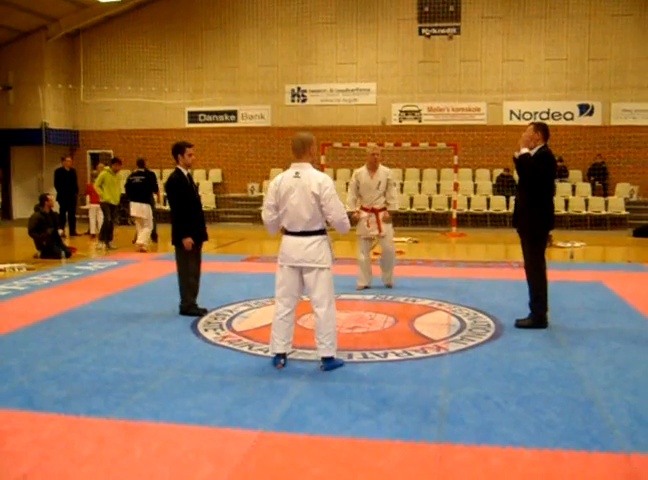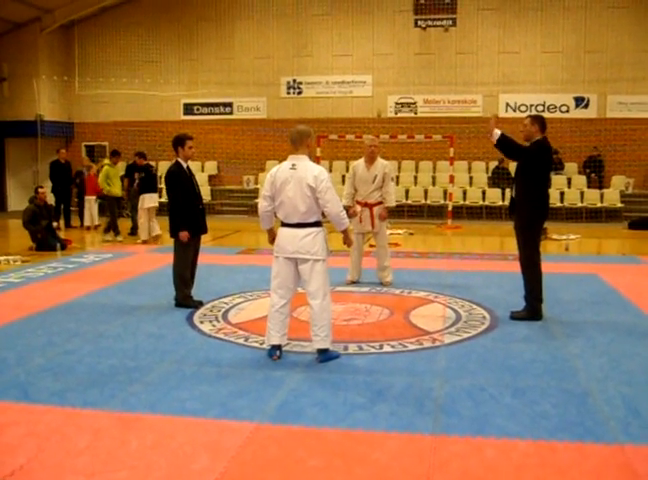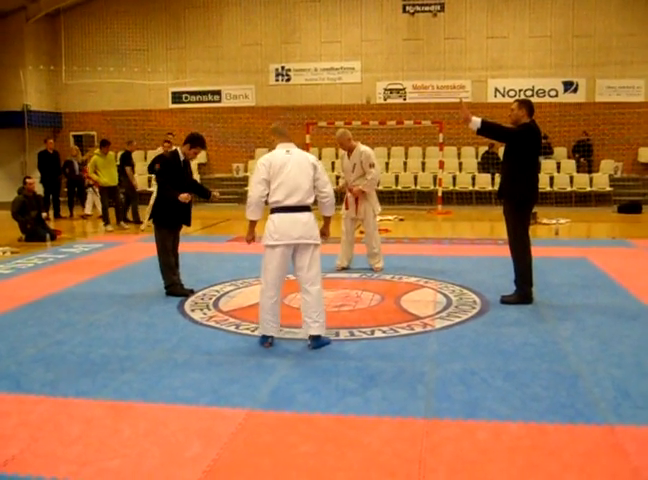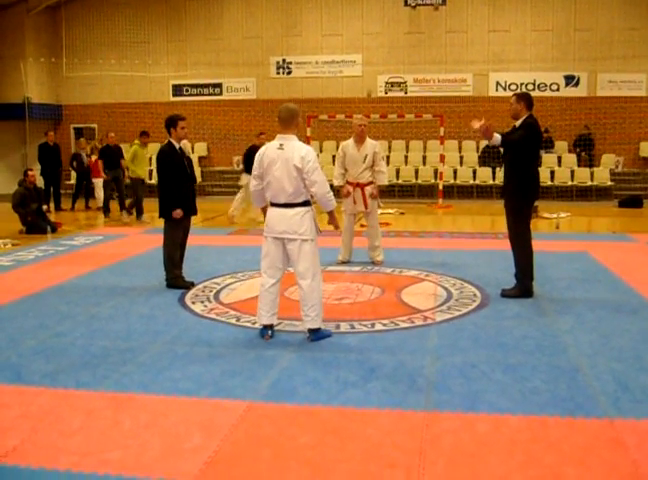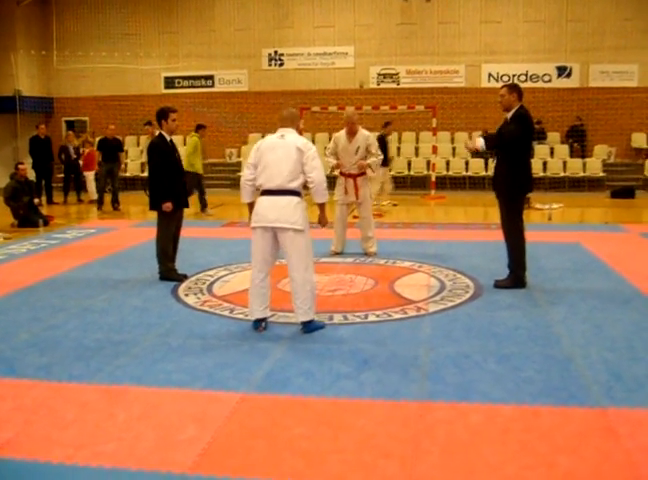
dt=1s
person 1, frame 1
left shoulder: (278, 181)
right shoulder: (321, 179)
left elbow: (269, 217)
right elbow: (337, 215)
right wrist: (345, 228)
left hip: (289, 246)
right hip: (316, 246)
left knee: (284, 302)
right knee: (323, 303)
left ankle: (279, 354)
right ankle: (327, 356)
person 1, frame 2
left shoulder: (275, 172)
right shoulder: (317, 172)
left elbow: (264, 207)
right elbow: (333, 207)
left wrist: (270, 231)
right wrist: (346, 232)
left hip: (285, 237)
right hip: (311, 238)
left knee: (280, 293)
right knee: (318, 295)
left ankle: (275, 345)
right ankle: (322, 347)
person 1, frame 3
left shoulder: (267, 160)
right shoulder: (310, 159)
left elbow: (256, 196)
right elbow: (326, 193)
left wrist: (251, 229)
right wrist: (327, 224)
left hip: (279, 224)
right hip: (306, 223)
left knee: (271, 282)
right knee: (311, 282)
left ankle: (268, 334)
right ankle: (315, 334)
person 1, frame 4
left shoulder: (264, 152)
right shoulder: (304, 151)
left elbow: (255, 188)
right elbow: (319, 188)
right wrist: (332, 214)
left hip: (274, 217)
right hip: (299, 218)
left knee: (270, 273)
right knee: (308, 275)
left ankle: (266, 325)
right ankle: (314, 327)
person 1, frame 5
left shoulder: (262, 143)
right shoulder: (304, 144)
left elbow: (247, 179)
right elbow: (317, 179)
left wrist: (251, 209)
right wrist: (322, 211)
left hip: (264, 206)
right hip: (290, 207)
left knee: (260, 266)
right knee: (300, 268)
left ankle: (259, 318)
right ankle: (307, 319)
person 2, frame 1
left shoulder: (544, 155)
right shoulder: (536, 155)
left elbow: (530, 174)
right elbow: (523, 173)
left wrist: (524, 150)
right wrist: (521, 153)
left hip: (536, 220)
right hip: (531, 218)
left knee: (535, 267)
right knee: (534, 267)
left ankle: (539, 316)
right ankle: (537, 313)
person 2, frame 2
left shoulder: (541, 148)
right shoulder: (536, 148)
left elbow: (518, 152)
right elbow: (518, 154)
left wrist: (496, 133)
right wrist: (496, 135)
left hip: (532, 210)
right hip: (528, 209)
left knee: (529, 259)
right knee: (529, 258)
left ankle: (534, 308)
right ankle: (533, 305)
person 2, frame 3
left shoulder: (529, 131)
right shoulder: (524, 131)
left elbow: (504, 133)
right elbow: (504, 135)
left wrist: (472, 120)
right wrist: (472, 121)
left hip: (520, 195)
right hip: (517, 193)
left knee: (519, 243)
right knee: (519, 242)
left ankle: (523, 292)
right ankle: (523, 289)
person 2, frame 4
left shoulder: (530, 126)
right shoulder: (522, 126)
left elbow: (515, 142)
right elbow: (508, 140)
left wrist: (492, 136)
right wrist: (488, 133)
left hip: (522, 190)
right hip: (517, 189)
left knee: (520, 237)
right knee: (519, 237)
left ankle: (524, 286)
right ankle: (524, 283)
person 2, frame 5
left shoulder: (521, 117)
right shoulder: (514, 117)
left elbow: (508, 138)
right elbow: (500, 139)
left wrist: (480, 143)
right wrist: (482, 142)
left hip: (514, 181)
right hip: (509, 180)
left knee: (513, 228)
right knee: (512, 228)
left ankle: (517, 276)
right ankle: (517, 274)
person 3, frame 1
left shoulder: (187, 177)
right shoulder: (174, 180)
right elbow: (177, 210)
left wrist: (201, 228)
right wrist: (185, 235)
left hip: (195, 231)
right hip: (185, 233)
left knee: (194, 270)
right knee: (186, 271)
left ankle: (191, 303)
right ankle: (187, 305)
person 3, frame 2
left shoulder: (186, 170)
right shoulder: (174, 172)
right elbow: (175, 203)
left wrist: (199, 224)
right wrist: (181, 228)
left hip: (194, 225)
right hip: (184, 227)
left knee: (191, 263)
right knee: (183, 263)
left ankle: (186, 295)
right ankle: (182, 297)
person 3, frame 3
left shoulder: (185, 162)
right shoulder: (167, 159)
left elbow: (190, 183)
right elbow: (162, 185)
left wrist: (208, 193)
right wrist: (177, 196)
left hip: (176, 214)
right hip: (164, 213)
left knee: (172, 250)
right knee: (166, 250)
left ankle: (175, 283)
right ankle: (172, 285)
person 3, frame 4
left shoulder: (180, 151)
right shoulder: (165, 152)
right elbow: (166, 183)
left wrist: (186, 204)
right wrist: (174, 207)
left hip: (184, 205)
right hip: (175, 206)
left knee: (181, 243)
right knee: (172, 243)
left ankle: (177, 276)
right ankle: (173, 278)
person 3, frame 5
left shoulder: (169, 143)
right shoulder: (156, 144)
right elbow: (157, 175)
left wrist: (181, 196)
right wrist: (164, 199)
left hip: (176, 197)
right hip: (167, 198)
left knee: (173, 235)
right knee: (165, 235)
left ankle: (170, 268)
right ankle: (166, 270)
person 4, frame 1
left shoulder: (386, 172)
right shoulder: (358, 173)
left elbow: (391, 194)
right elbow: (352, 194)
left wrist: (390, 211)
right wrist: (354, 211)
left hip: (382, 215)
right hip: (365, 215)
left knee: (388, 248)
right knee: (363, 251)
left ankle: (387, 278)
right ankle: (364, 281)
person 4, frame 2
left shoulder: (385, 166)
right shoulder: (356, 166)
left elbow: (388, 189)
right elbow: (349, 188)
left wrist: (386, 208)
right wrist: (349, 206)
left hip: (377, 209)
right hip: (359, 209)
left knee: (382, 244)
right knee: (356, 244)
left ankle: (385, 276)
right ankle: (353, 276)
person 4, frame 3
left shoulder: (365, 152)
right shoulder: (345, 155)
left elbow: (374, 175)
left wrist: (360, 189)
right wrist: (343, 184)
left hip: (365, 197)
right hip: (350, 197)
left knee: (371, 231)
right knee: (347, 231)
left ankle: (376, 262)
right ankle: (343, 262)
person 4, frame 4
left shoulder: (374, 145)
right shoulder: (345, 146)
left elbow: (380, 168)
right elbow: (339, 168)
left wrist: (377, 187)
right wrist: (342, 186)
left hip: (368, 189)
right hip: (350, 189)
left knee: (373, 224)
right knee: (347, 224)
left ankle: (376, 256)
right ankle: (344, 255)
person 4, frame 5
left shoulder: (367, 136)
right shoulder: (337, 137)
left elbow: (377, 156)
right elbow: (329, 154)
left wrist: (368, 164)
right wrist: (334, 163)
left hip: (361, 180)
right hip: (343, 180)
left knee: (366, 215)
right knee: (340, 215)
left ankle: (369, 247)
right ankle: (337, 246)
